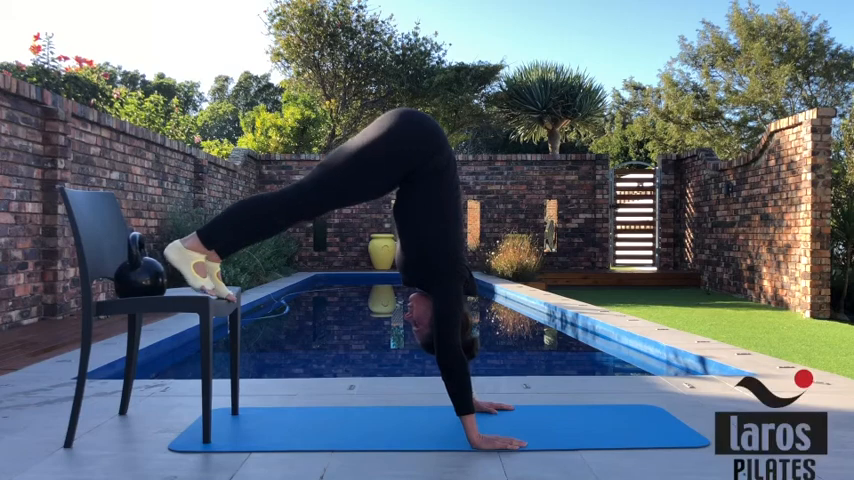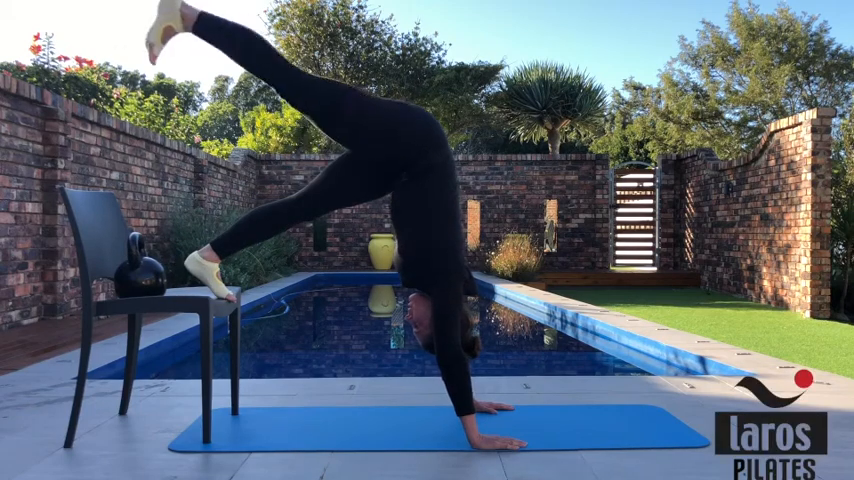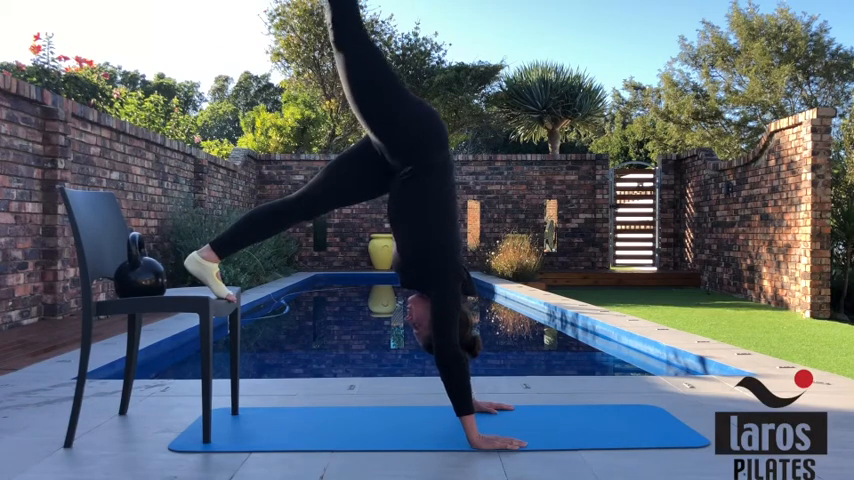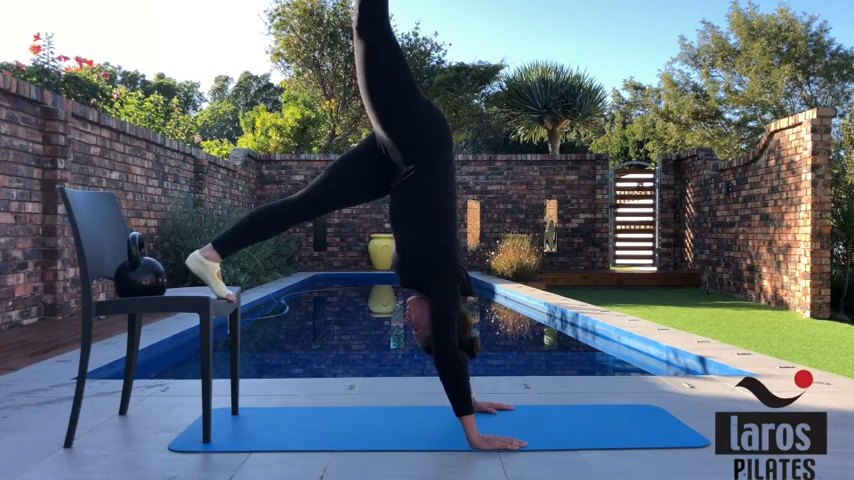
dt=1s
person 1, frame 1
left shoulder: (440, 275)
right shoulder: (444, 280)
left elbow: (451, 349)
right elbow: (448, 352)
left wrist: (471, 400)
left hip: (413, 149)
right hip: (411, 141)
left knee: (307, 203)
right knee: (303, 196)
left ankle: (211, 255)
right ankle: (193, 246)
person 1, frame 2
left shoulder: (441, 281)
right shoulder: (442, 282)
left elbow: (449, 350)
right elbow: (448, 349)
left wrist: (470, 402)
right wrist: (474, 433)
left hip: (399, 159)
right hip: (403, 143)
left knee: (300, 206)
right knee: (294, 86)
left ankle: (208, 257)
person 1, frame 3
left shoulder: (440, 278)
right shoulder: (440, 281)
left elbow: (449, 348)
right elbow: (448, 350)
left wrist: (471, 401)
right wrist: (473, 433)
left hip: (402, 156)
right hip: (407, 144)
left knee: (303, 204)
right knee: (348, 38)
left ankle: (208, 256)
person 1, frame 4
left shoulder: (439, 280)
right shoulder: (440, 281)
left elbow: (447, 349)
right elbow: (446, 350)
left wrist: (470, 401)
right wrist: (473, 434)
left hip: (405, 155)
right hip: (413, 144)
left knee: (305, 203)
left ankle: (210, 255)
